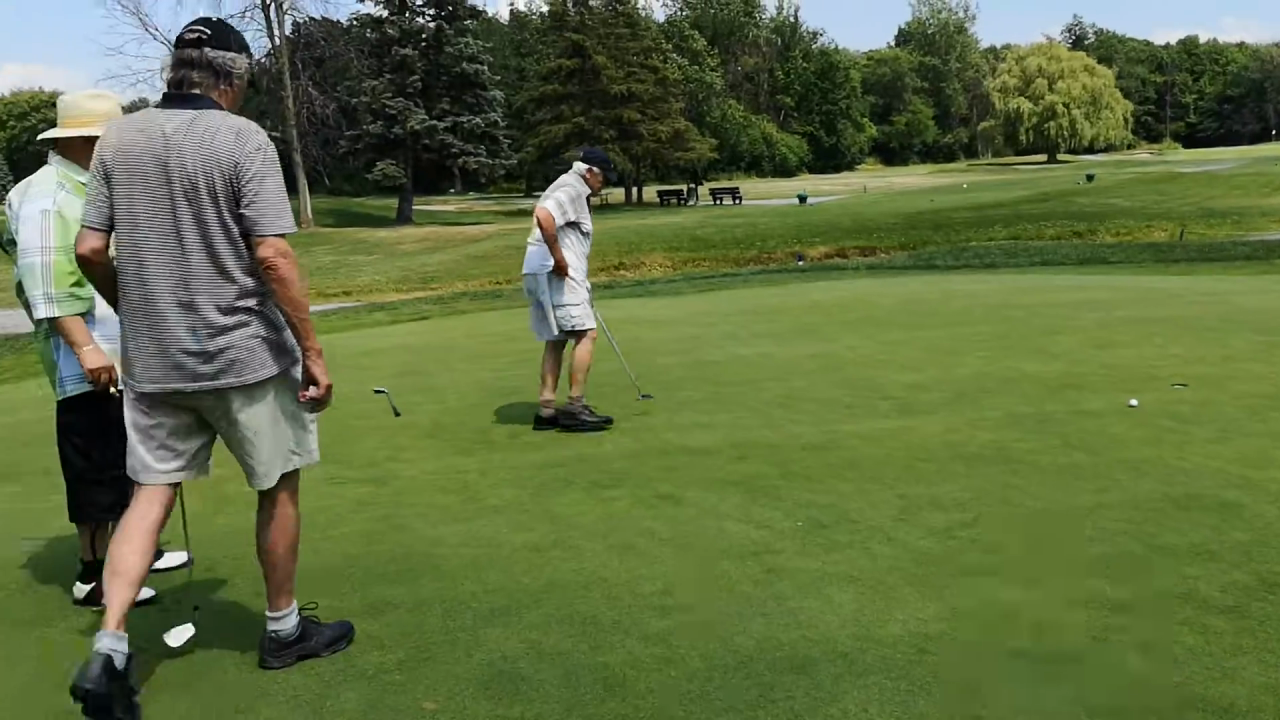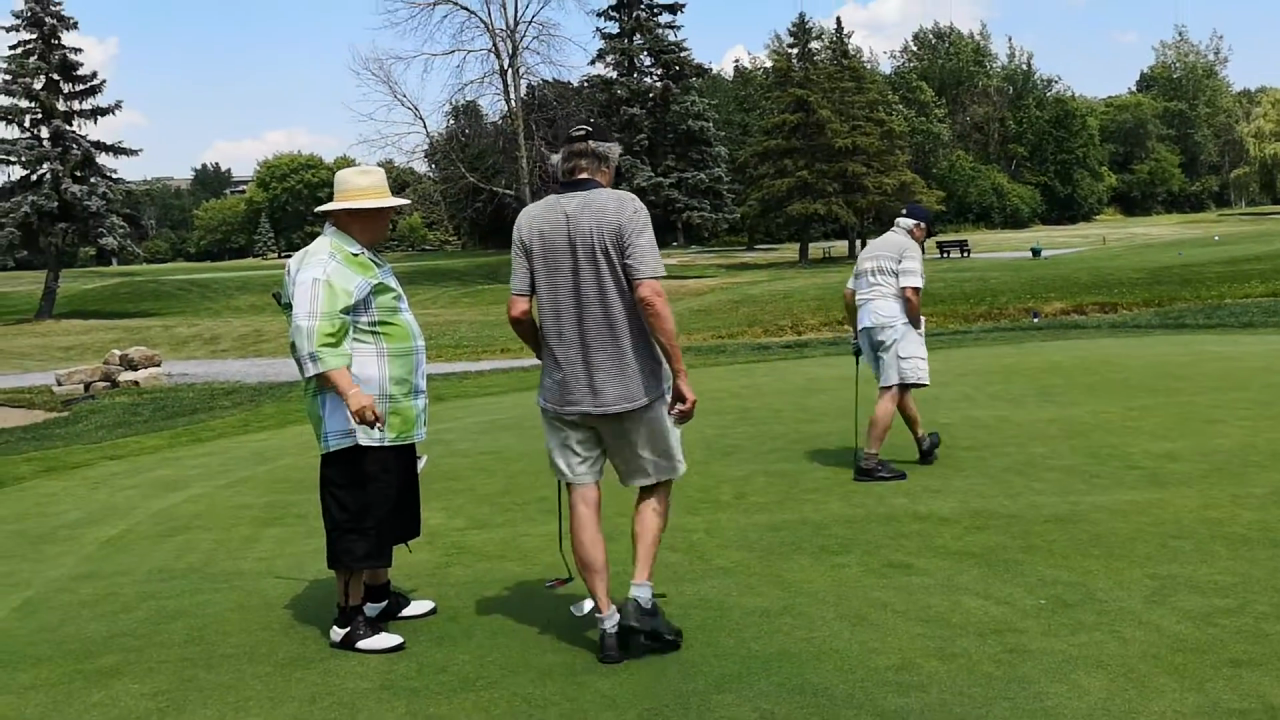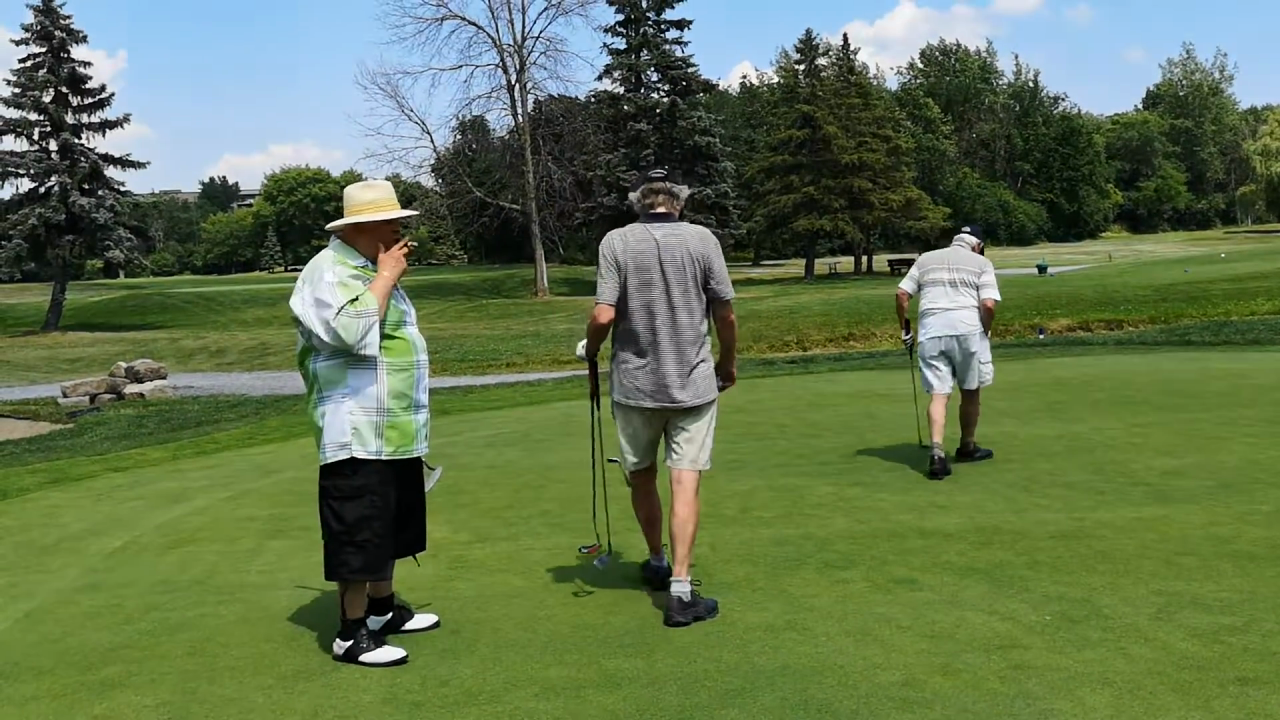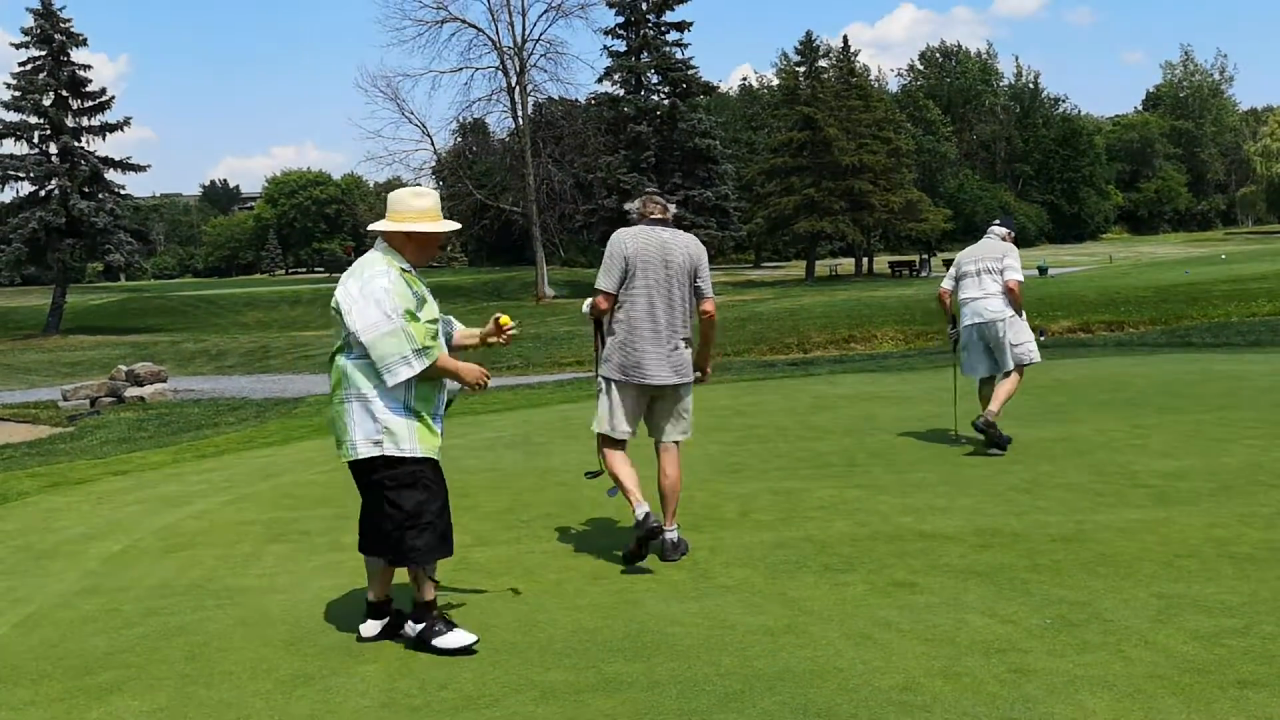
dt=1s
person 1, frame 1
left shoulder: (117, 139)
right shoulder: (244, 140)
left elbow: (90, 251)
right elbow: (273, 256)
right wrist: (313, 353)
left hip: (152, 361)
right hip: (242, 356)
left knee: (153, 495)
right knee: (279, 489)
left ankle: (108, 650)
right ankle: (283, 628)
person 1, frame 2
left shoulder: (530, 219)
right shoulder: (625, 207)
left elbow: (518, 311)
right elbow: (650, 297)
right wrist: (680, 372)
left hip: (564, 389)
right hip: (630, 384)
left knee: (583, 501)
right knee: (655, 487)
left ankle: (605, 619)
right ankle: (639, 600)
person 1, frame 3
left shoulder: (616, 241)
right shoulder: (702, 239)
left elbow: (603, 316)
right elbow: (724, 314)
left wrist: (590, 349)
right wrist: (728, 361)
left hip: (634, 384)
right hip: (692, 383)
left knee: (642, 474)
right knee: (685, 481)
left ankle: (657, 562)
right ankle: (680, 589)
person 1, frame 4
left shoulder: (622, 238)
right shoulder: (692, 244)
left elbow: (603, 303)
right elbow: (708, 310)
left wrist: (591, 308)
right wrist: (704, 357)
left hip: (624, 363)
right hip: (675, 365)
left knee: (611, 443)
right knee: (668, 448)
left ankle: (641, 513)
right ankle: (670, 535)
person 2, frame 1
left shoulder: (88, 191)
right shoulder: (49, 195)
right elbow: (49, 285)
right wrist: (84, 346)
right hip: (95, 368)
left knee: (127, 465)
right knee: (100, 472)
right ankle: (93, 574)
person 2, frame 2
left shoulder: (364, 257)
right shoulder: (324, 263)
right elbow: (315, 341)
right wrist: (352, 393)
left hip: (389, 416)
right hip: (356, 420)
left knee: (384, 512)
right knee: (357, 517)
left ankle: (379, 596)
right ankle: (349, 621)
person 2, frame 3
left shoulder: (371, 269)
right shoulder: (329, 271)
right elbow: (353, 331)
right wrist: (386, 278)
left hip: (395, 429)
right hip: (356, 431)
left knee: (390, 524)
right knee: (358, 529)
left ankle: (383, 609)
right ankle: (352, 633)
person 2, frame 4
left shoulder: (403, 274)
right shoulder: (374, 276)
left elbow: (436, 333)
right elbow: (401, 352)
left wrist: (482, 335)
right wrist: (460, 371)
left hip: (399, 423)
right hip: (384, 425)
left knee: (389, 519)
right knee: (420, 514)
left ankle: (379, 614)
right ankle: (427, 615)
person 3, frame 1
left shoulder: (571, 190)
right shoulder: (571, 189)
right elbow: (543, 216)
left wrist: (580, 277)
right wrist: (559, 259)
left hip: (544, 272)
right hip: (553, 273)
left knee: (557, 340)
right knee: (586, 335)
left ankle: (547, 409)
right ankle: (574, 407)
person 3, frame 2
left shoulder: (870, 247)
right shoulder: (909, 247)
left elbow: (850, 293)
right elbow: (910, 294)
left wrist: (856, 331)
right wrist: (918, 325)
left hip: (867, 324)
right hip: (895, 323)
left knee: (901, 386)
right knee: (892, 391)
left ankle: (924, 442)
right ankle: (869, 462)
person 3, frame 3
left shoulder: (926, 259)
right shoulder: (981, 263)
left elbow: (901, 294)
right elbow: (989, 305)
left wrist: (905, 328)
right wrist: (985, 332)
left hip: (931, 333)
right hip: (967, 330)
left knee: (939, 394)
right knee: (970, 391)
left ankle: (938, 453)
right ankle: (966, 447)
person 3, frame 4
left shoulder: (963, 254)
right shoulder: (1007, 249)
left elbow: (943, 292)
right elbow: (1012, 285)
left wrist: (952, 323)
right wrist: (1020, 314)
left hip: (970, 320)
right hip: (1000, 316)
left knee: (986, 376)
right knee: (1015, 371)
left ankle: (991, 430)
right ankle: (987, 419)
